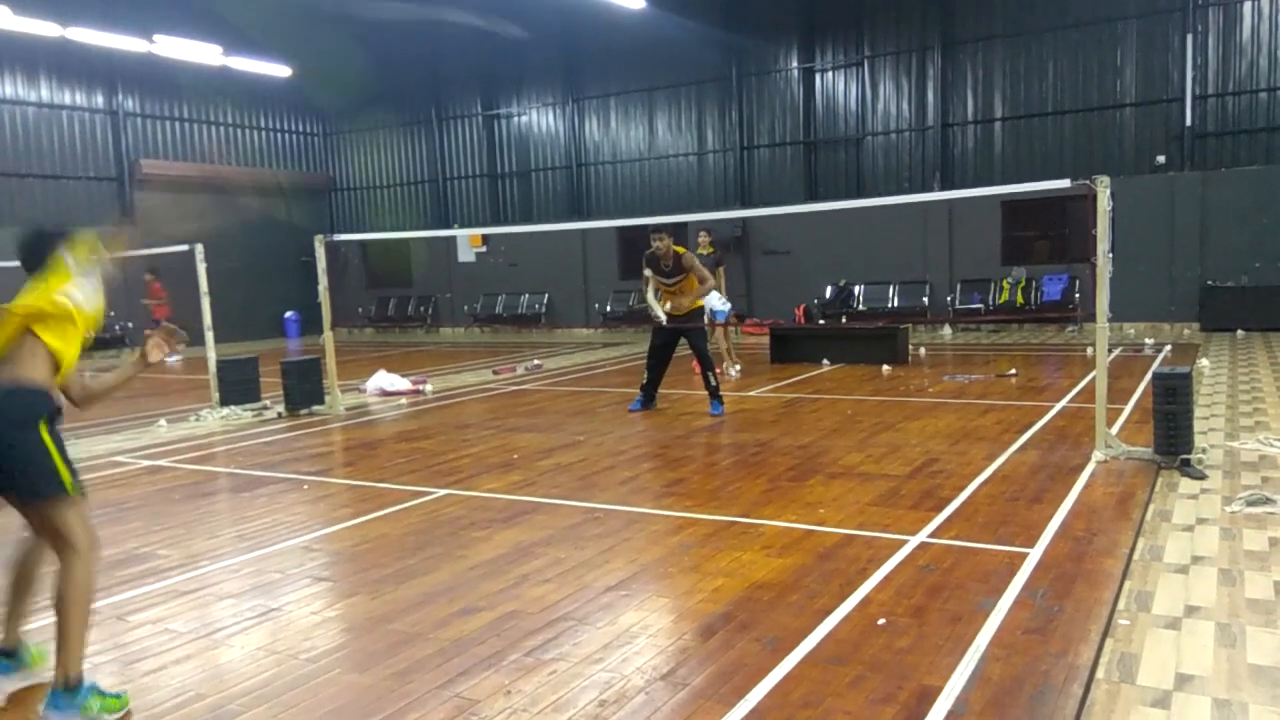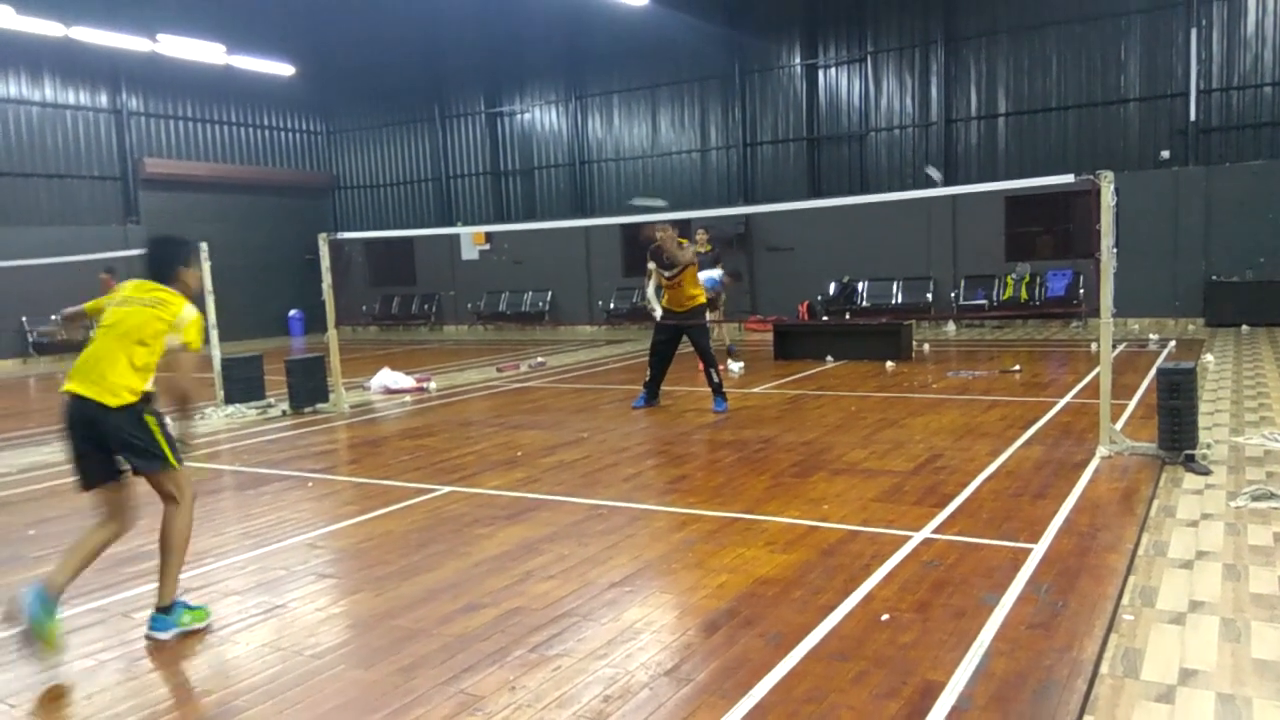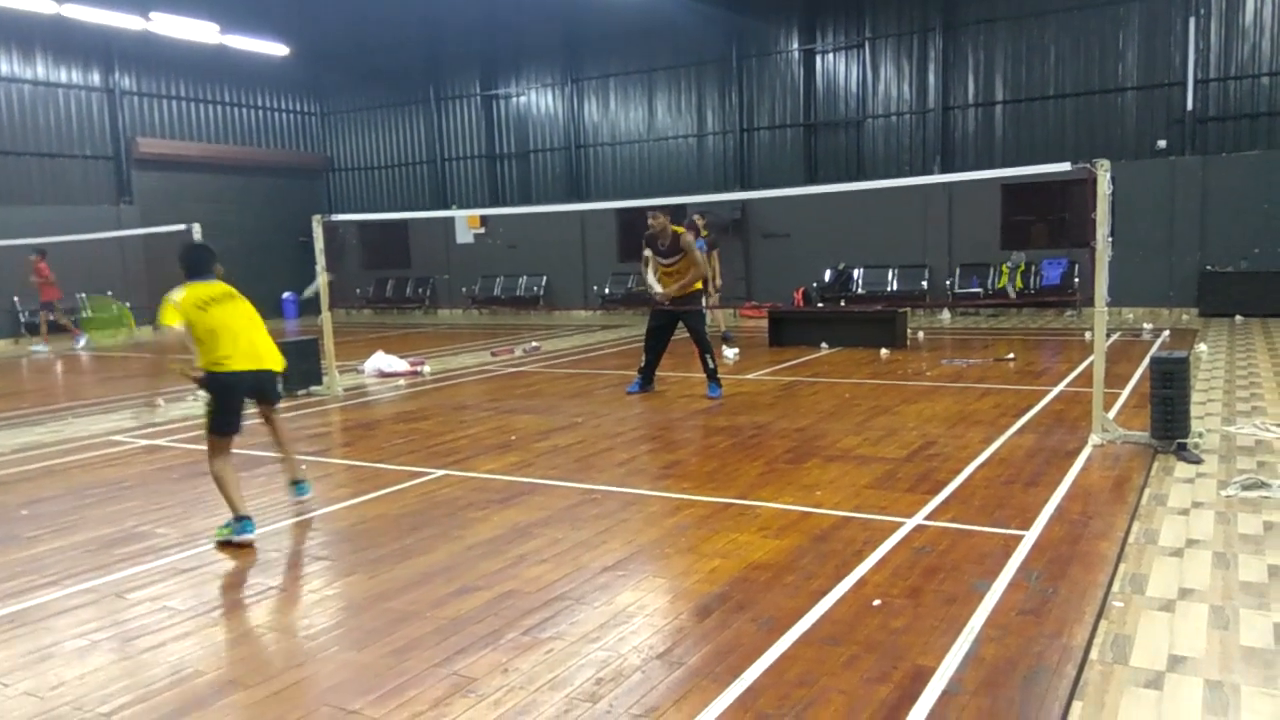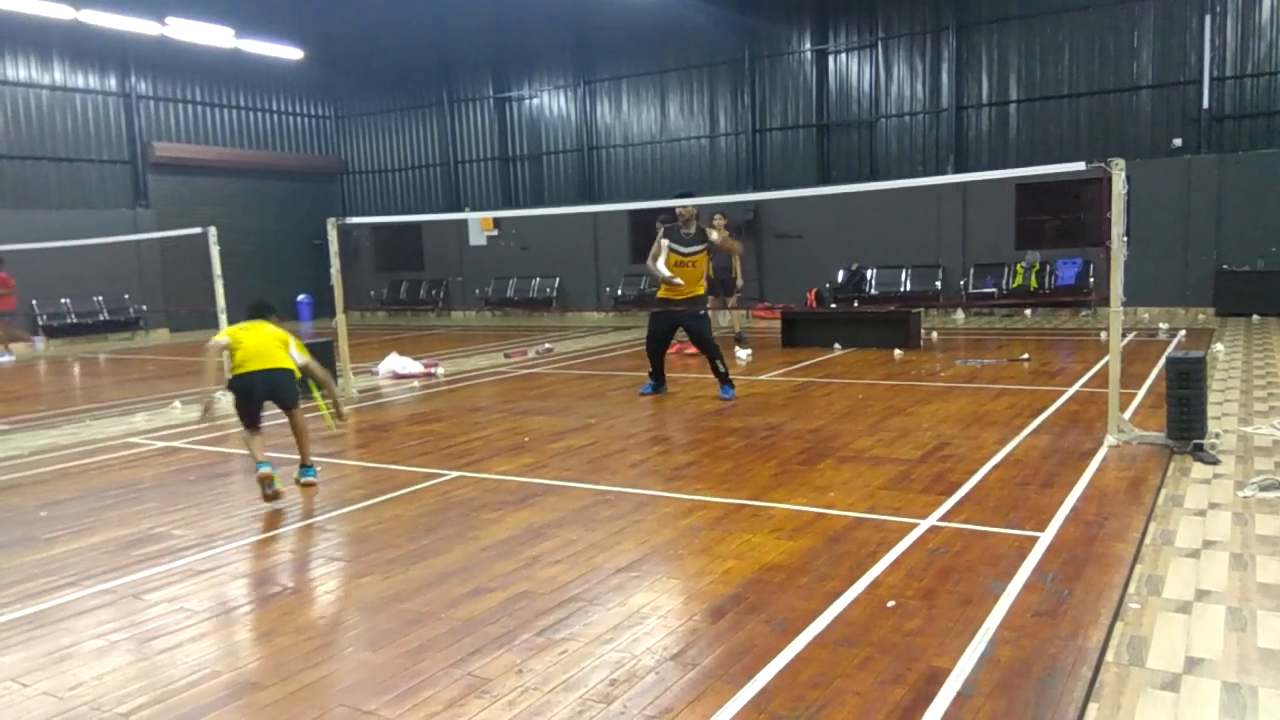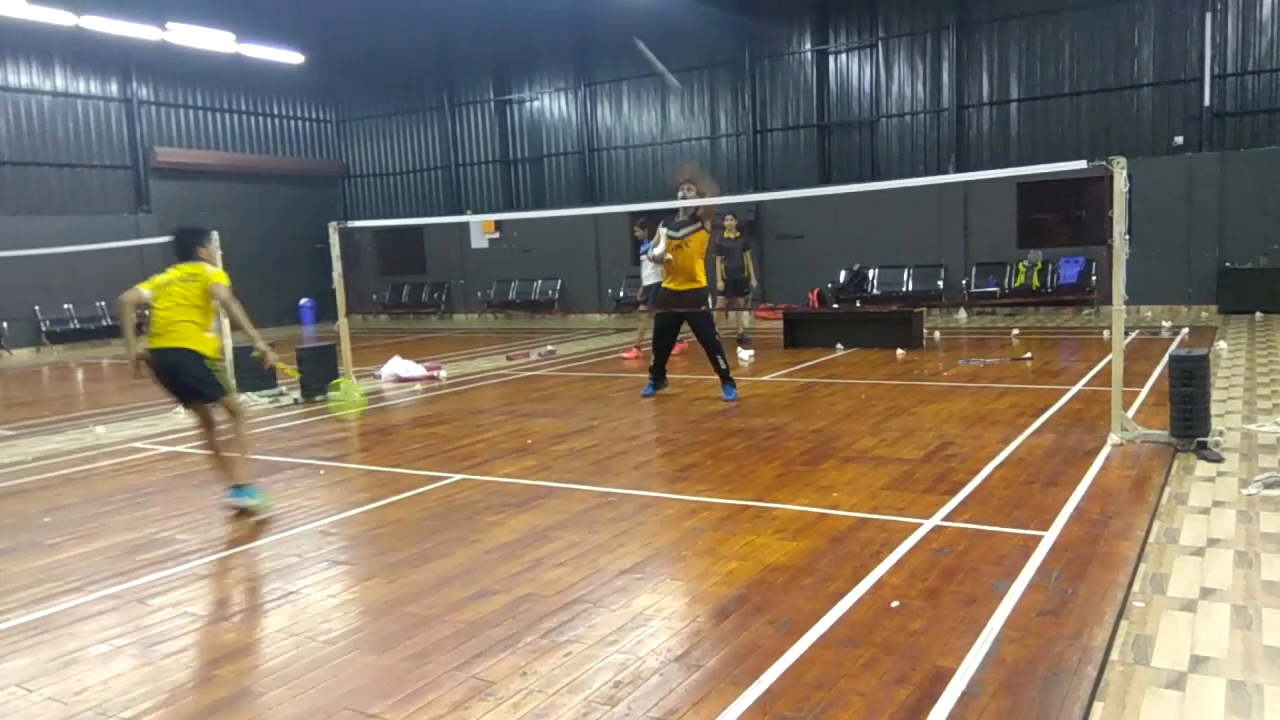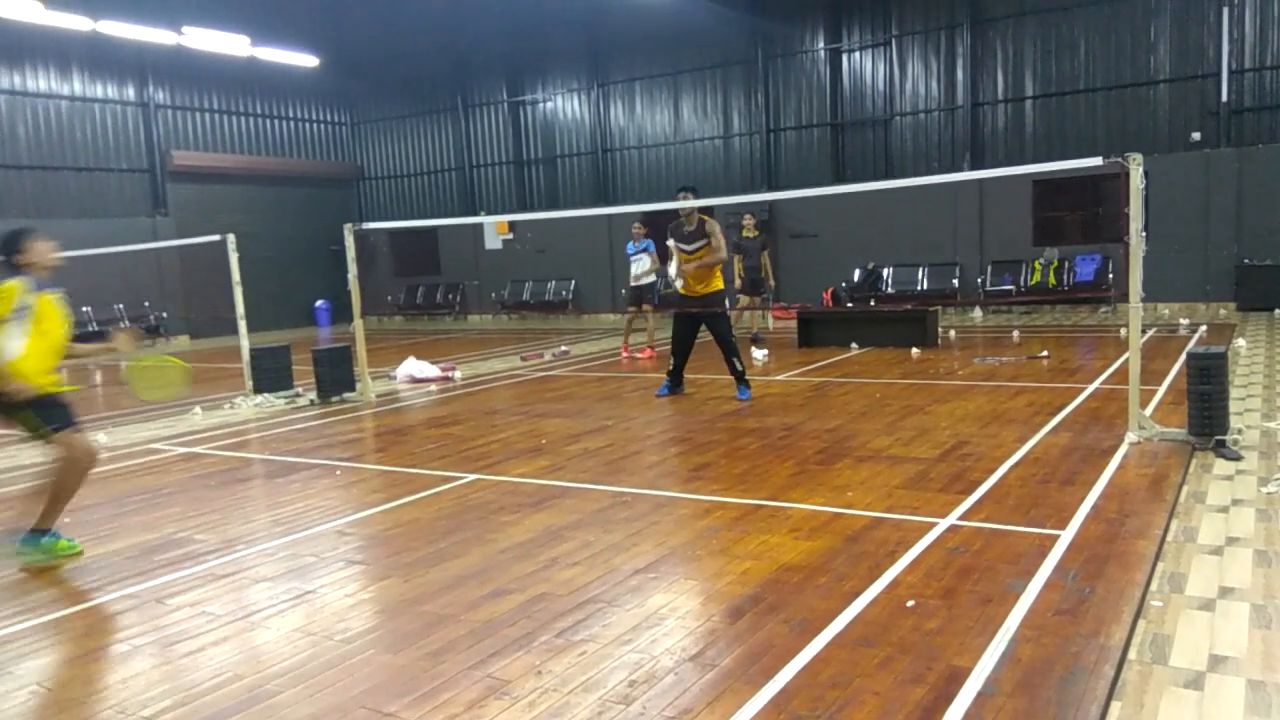
dt=0.4s
person 1, frame 1
left shoulder: (41, 310)
right shoulder: (62, 282)
left elbow: (76, 394)
left wrist: (139, 363)
left knee: (48, 535)
right knee: (79, 546)
person 1, frame 2
left shoulder: (123, 295)
right shoulder: (184, 311)
left elbow: (73, 314)
right elbow: (181, 385)
left hip: (80, 404)
right hip: (121, 403)
left knee: (118, 518)
right knee: (180, 496)
left ankle: (45, 594)
right ankle: (166, 611)
person 1, frame 3
left shoulder: (177, 299)
right shoulder: (232, 293)
left elbow: (171, 342)
left wrist: (189, 370)
left hip: (226, 374)
right hip: (265, 366)
left knee: (218, 454)
right knee: (270, 413)
left ankle: (242, 520)
right ankle: (298, 483)
person 1, frame 4
left shoulder: (232, 331)
right shoulder: (282, 334)
left elbow: (213, 349)
right elbow: (318, 371)
right wrist: (335, 400)
left hip: (245, 378)
right hip: (280, 373)
left knee: (252, 431)
right knee: (294, 412)
left ankle: (262, 465)
right ankle: (306, 468)
person 1, frame 5
left shoulder: (162, 278)
right shoulder: (210, 272)
left elbow: (127, 300)
right elbow: (227, 300)
left wrist: (133, 347)
right wrist: (258, 340)
left hip: (160, 355)
right hip: (190, 352)
left knee: (206, 417)
right knee: (235, 412)
left ankle: (235, 486)
right ankle: (241, 488)
person 1, frame 6
left shoulder: (51, 297)
left elbow: (58, 347)
left wrist: (109, 346)
left hip: (43, 390)
left knee: (83, 455)
right knee: (77, 452)
left ankle: (42, 533)
right ankle: (37, 535)
person 2, frame 1
left shoulder: (685, 258)
right shoulder: (649, 259)
left elbow: (709, 282)
right elbow: (649, 285)
left wrist: (689, 299)
left hip: (692, 311)
right hip: (667, 312)
left knee: (703, 354)
right knee: (655, 356)
left ankle: (716, 400)
right ankle: (646, 397)
person 2, frame 2
left shoulder: (686, 247)
right shoulder: (653, 252)
left elbow: (682, 260)
right elbow: (653, 279)
left wrist: (668, 244)
right wrist: (653, 301)
left hip: (694, 307)
right hip: (669, 309)
left knee: (705, 351)
right knee: (657, 352)
left ankle: (719, 396)
right ankle: (650, 394)
person 2, frame 3
left shoulder: (684, 238)
right shoulder: (648, 239)
left elbow: (702, 270)
right elbow: (647, 266)
left wrist: (677, 288)
right wrist: (654, 287)
left hip: (690, 294)
right hip: (665, 296)
left knee: (700, 337)
right knee: (652, 338)
left ankle: (714, 382)
right ankle: (644, 380)
person 2, frame 4
left shoulder: (706, 234)
right shoulder: (666, 232)
left elbow: (737, 250)
right elbow: (651, 261)
left wrist: (723, 241)
right wrist: (661, 275)
left hip: (693, 300)
right hip: (665, 299)
left knee: (707, 343)
right knee: (653, 344)
left ankle: (726, 384)
right ankle: (657, 382)
person 2, frame 5
left shoulder: (702, 216)
right shoulder: (667, 222)
right elbow: (654, 250)
right wrist: (656, 254)
left hip: (695, 291)
right hip: (670, 290)
left knee: (709, 339)
right knee: (660, 339)
left ankle: (727, 383)
right ankle: (656, 379)
person 2, frame 6
left shoulder: (709, 225)
right shoulder: (673, 230)
left elbow: (722, 255)
left wrist: (694, 265)
right wrist: (674, 273)
left hip: (712, 293)
right hip: (687, 295)
left knee: (726, 340)
right knee: (679, 342)
left ankle: (742, 383)
right ankle: (674, 382)
